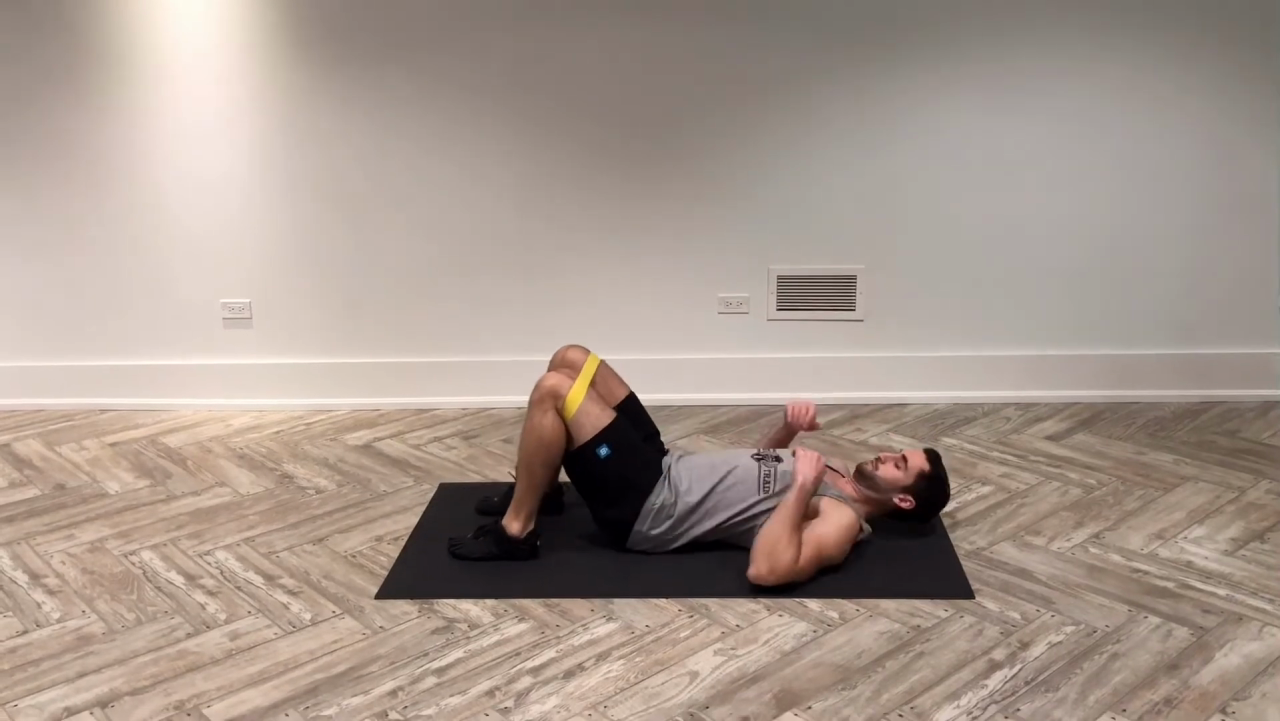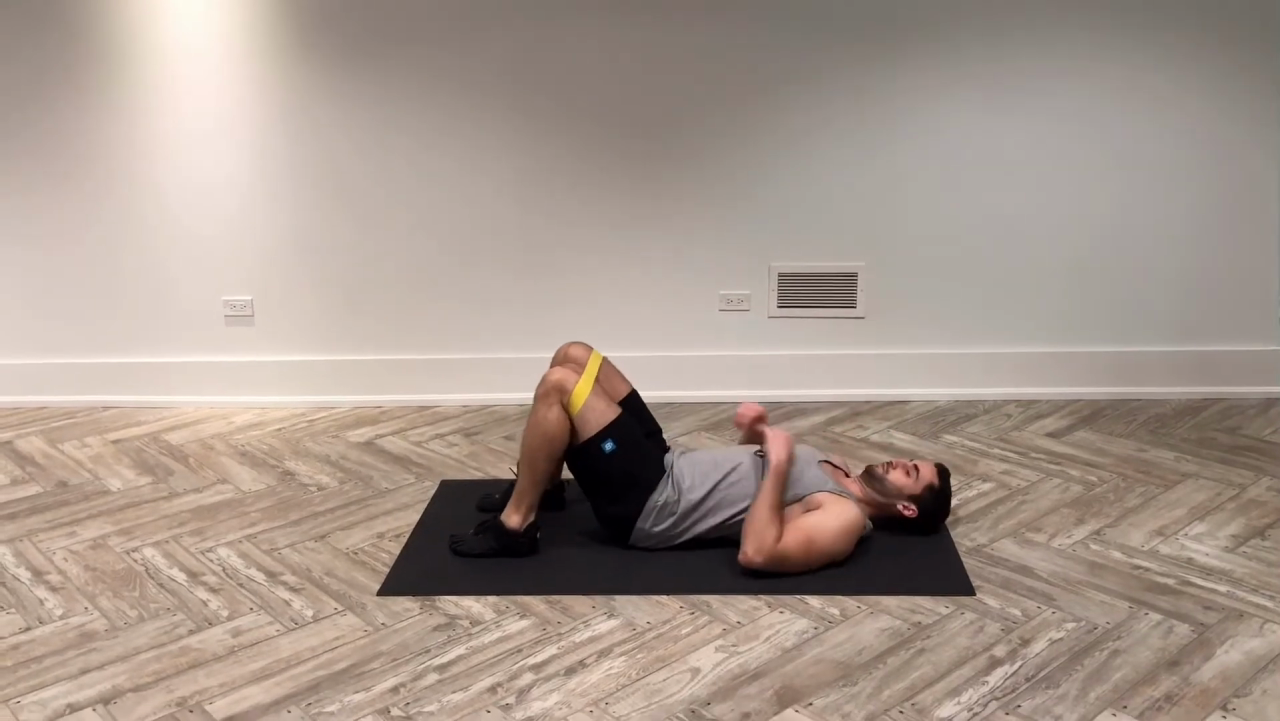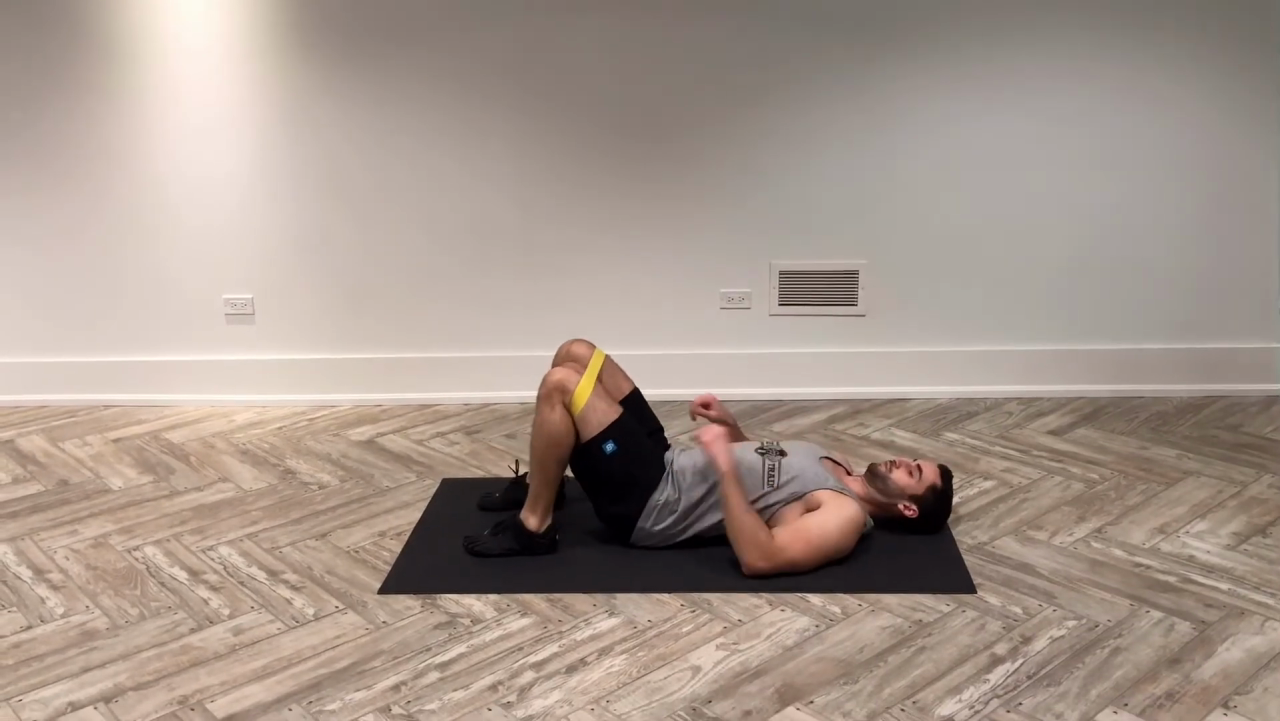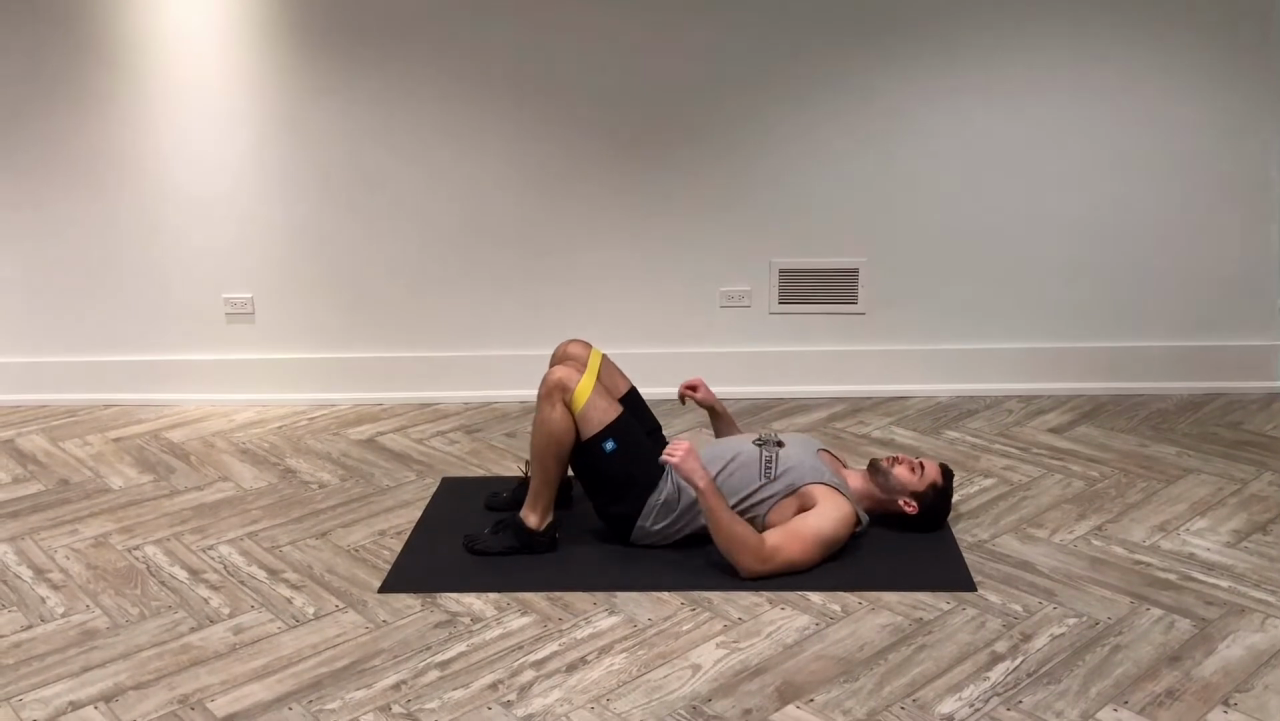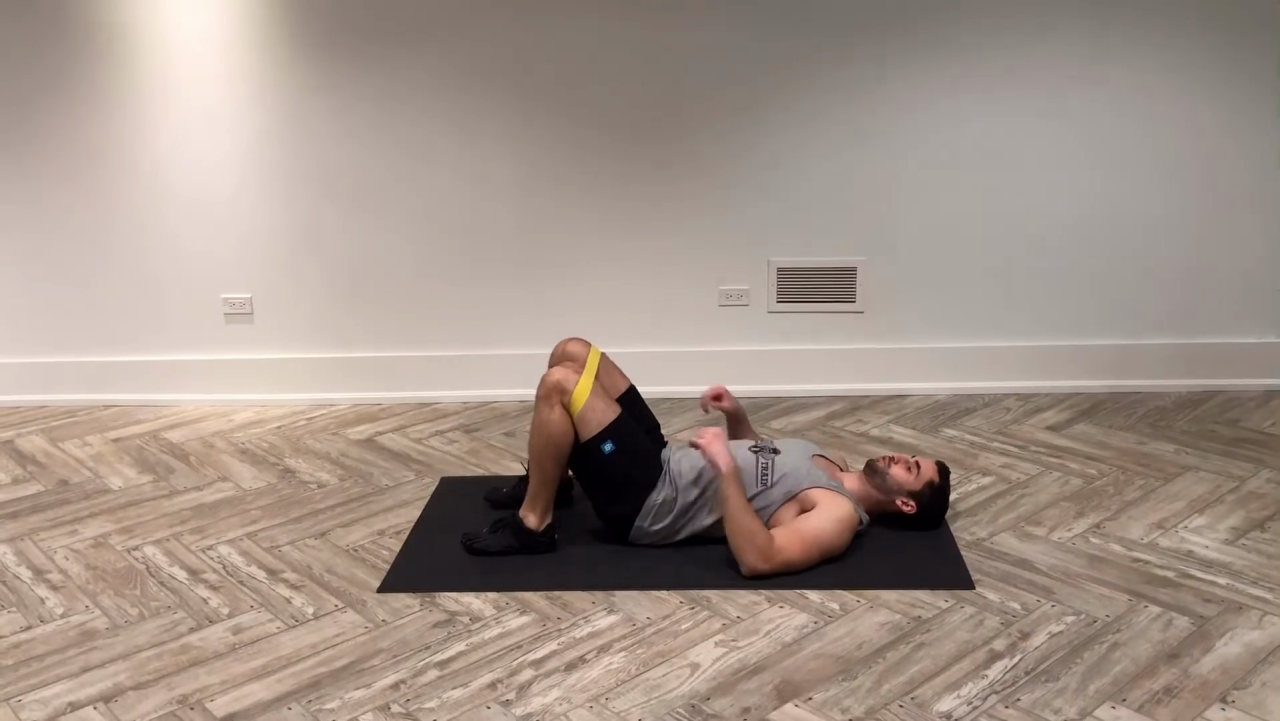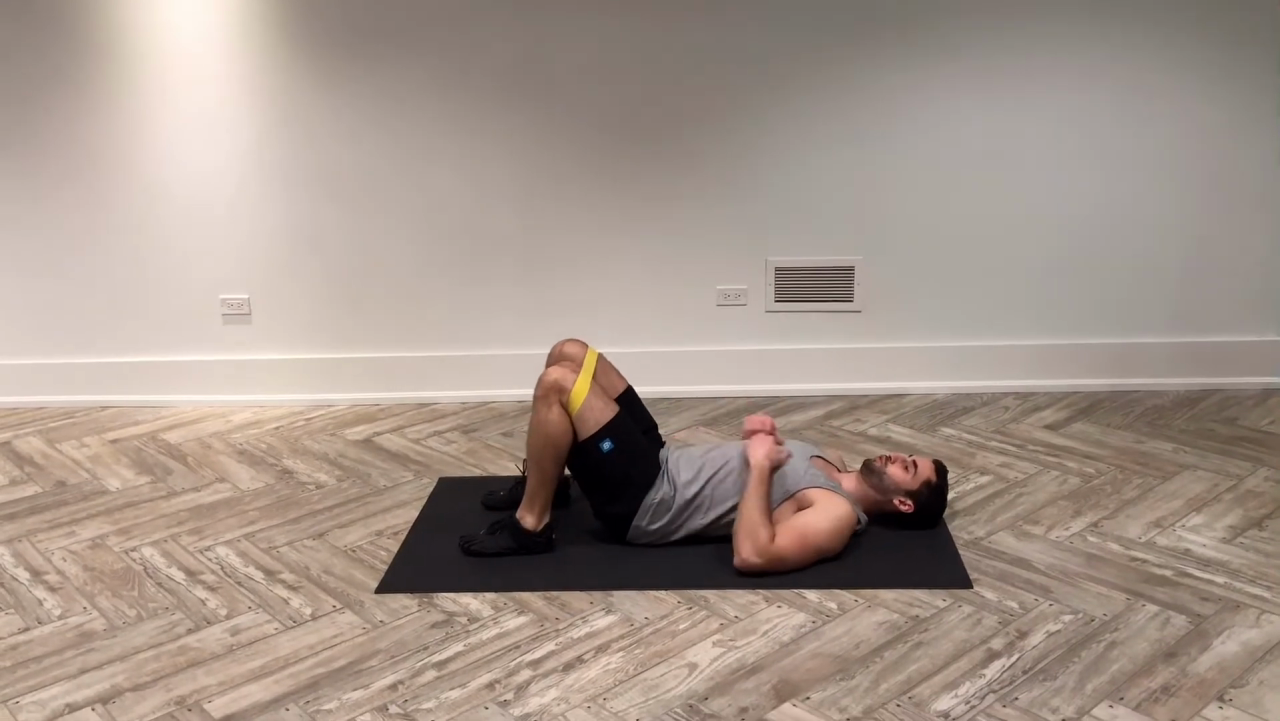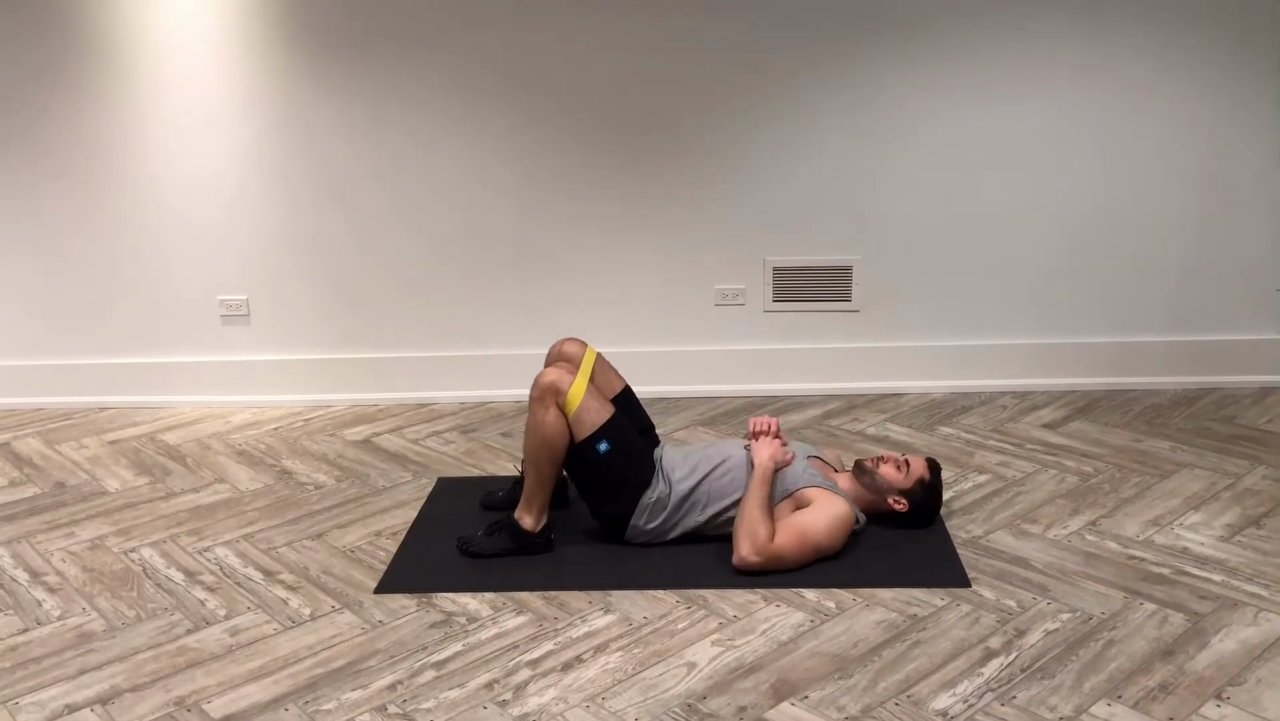
dt=0.2s
person 1, frame 1
left shoulder: (841, 521)
right shoulder: (836, 473)
left elbow: (766, 570)
left wrist: (804, 487)
right wrist: (789, 427)
left hip: (646, 511)
right hip: (666, 469)
left knee: (553, 389)
right knee: (572, 358)
left ankle: (515, 531)
right ankle: (540, 489)
person 1, frame 2
left shoulder: (846, 518)
right shoulder: (834, 468)
left elbow: (756, 554)
left wrist: (781, 465)
right wrist: (758, 429)
left hip: (647, 508)
right hip: (666, 466)
left knee: (559, 384)
right knee: (575, 354)
left ankle: (515, 525)
right ankle: (542, 487)
person 1, frame 3
left shoulder: (845, 516)
right shoulder: (836, 468)
left elbow: (758, 558)
left wrist: (726, 466)
right wrist: (728, 424)
left hip: (649, 505)
right hip: (666, 464)
left knee: (561, 384)
right knee: (577, 352)
left ankle: (534, 526)
right ankle: (539, 484)
person 1, frame 4
left shoulder: (839, 513)
right shoulder: (830, 464)
left elbow: (754, 560)
left wrist: (699, 480)
right wrist: (715, 408)
left hip: (646, 504)
right hip: (658, 460)
left knee: (561, 383)
right knee: (573, 352)
left ankle: (533, 524)
right ankle: (549, 482)
person 1, frame 5
left shoulder: (840, 515)
right shoulder: (831, 464)
left elbow: (756, 559)
left wrist: (723, 468)
right wrist: (736, 414)
left hip: (645, 504)
right hip: (662, 459)
left knee: (559, 384)
right knee: (572, 351)
left ankle: (532, 525)
right ankle: (549, 481)
person 1, frame 6
left shoulder: (838, 515)
right shoulder: (830, 463)
left elbow: (750, 554)
left wrist: (758, 465)
right wrist: (760, 435)
left hip: (644, 503)
right hip: (661, 459)
left knee: (558, 382)
right knee: (570, 352)
left ankle: (530, 525)
right ankle: (547, 481)
person 1, frame 7
left shoulder: (836, 515)
right shoulder: (828, 463)
left elbow: (749, 553)
left wrist: (764, 466)
right wrist: (765, 435)
left hip: (640, 503)
right hip: (657, 459)
left knee: (553, 384)
right knee: (570, 351)
left ankle: (528, 526)
right ankle: (545, 482)
